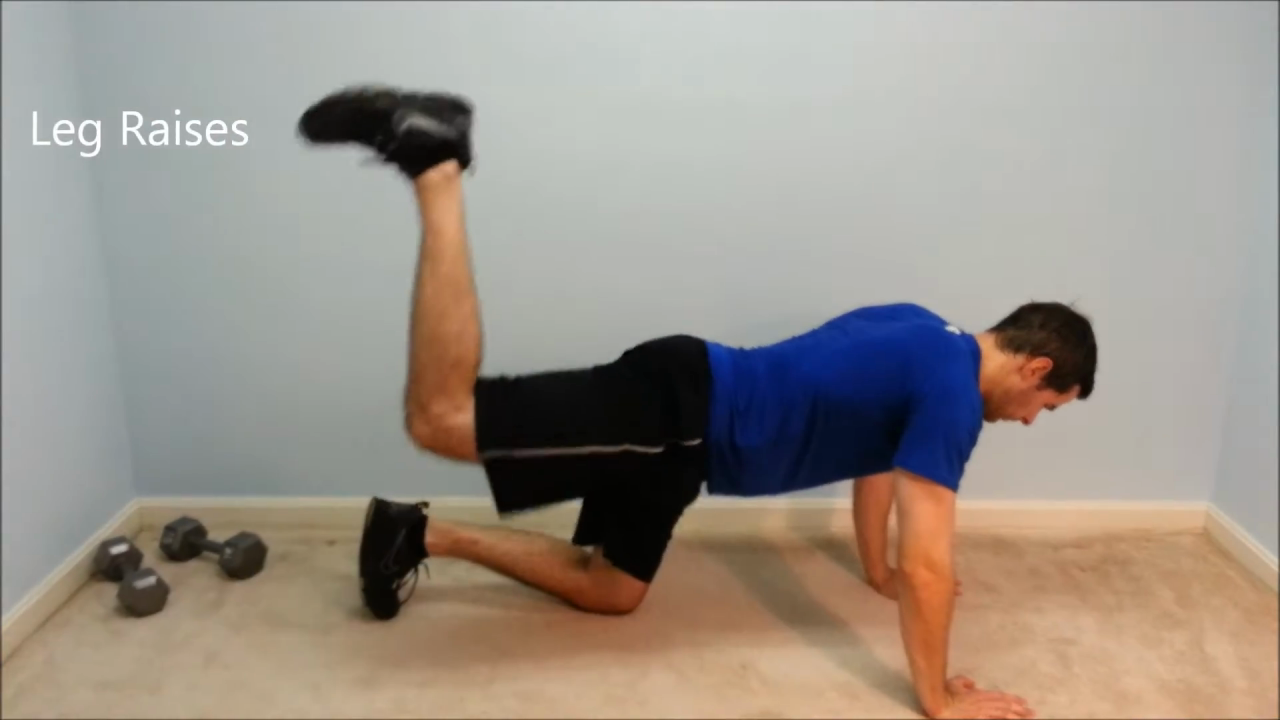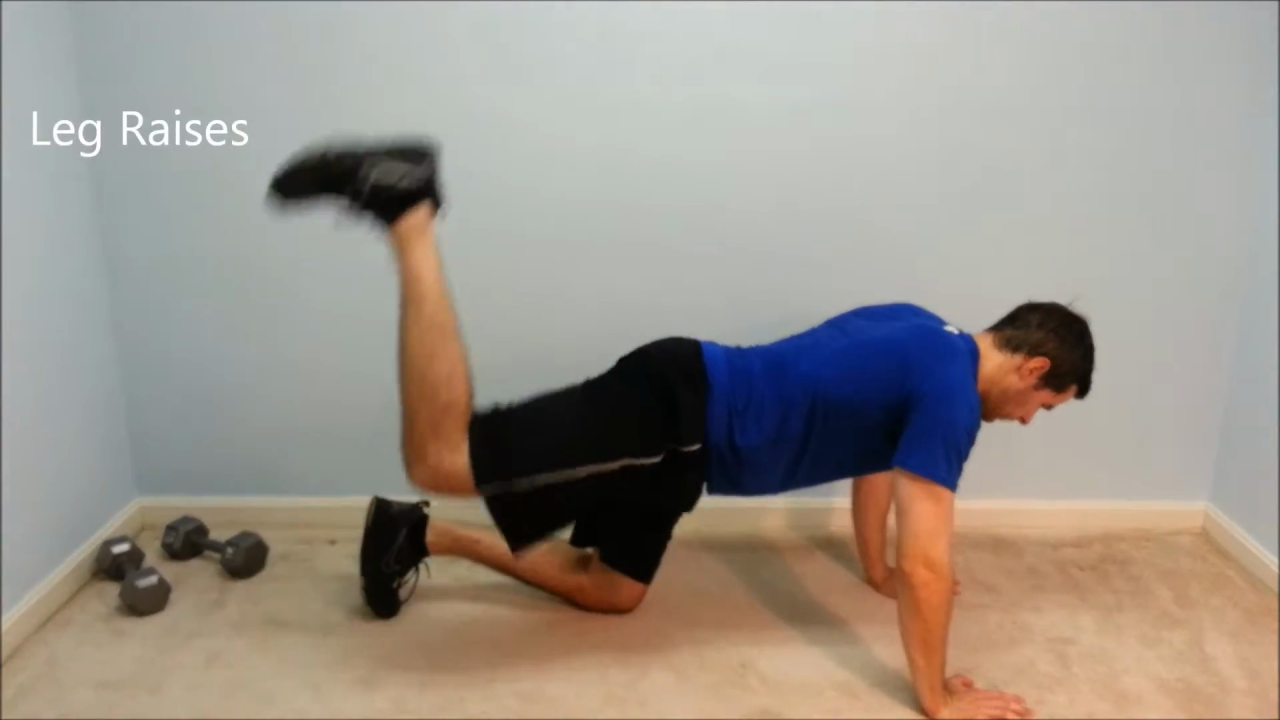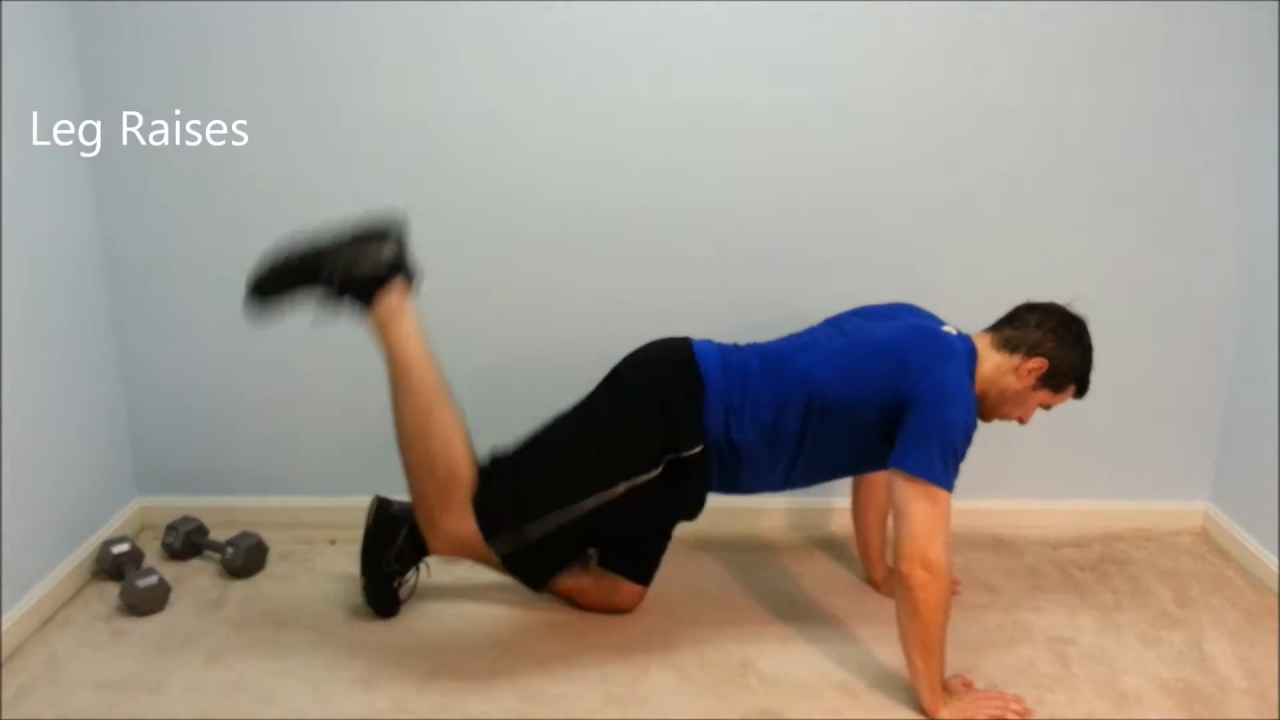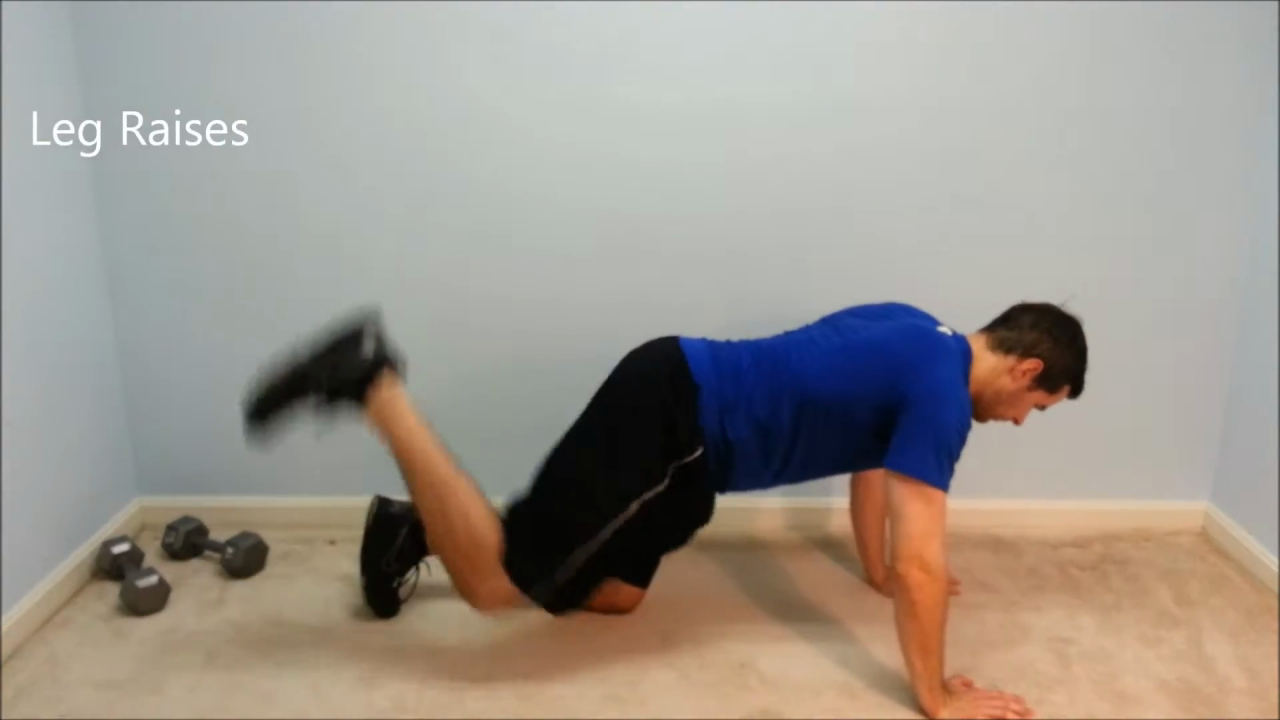
dt=0.1s
person 1, frame 1
left shoulder: (924, 338)
right shoulder: (952, 391)
left elbow: (873, 461)
right elbow: (926, 565)
left wrist: (878, 568)
left hip: (675, 421)
right hip: (669, 407)
left knee: (610, 591)
right knee: (441, 419)
left ankle: (427, 534)
right ankle: (438, 164)
person 1, frame 2
left shoulder: (922, 340)
right shoulder: (954, 394)
left elbow: (877, 456)
right elbow: (926, 565)
left wrist: (876, 568)
left hip: (679, 406)
right hip: (670, 416)
left knee: (608, 589)
right knee: (439, 458)
left ankle: (421, 535)
right ankle: (409, 211)
person 1, frame 3
left shoulder: (921, 335)
right shoulder: (948, 388)
left elbow: (870, 459)
right elbow: (922, 566)
left wrist: (876, 564)
left hip: (676, 400)
right hip: (665, 416)
left knee: (610, 591)
right knee: (468, 527)
left ankle: (413, 531)
right ankle: (386, 284)
person 1, frame 4
left shoulder: (919, 337)
right shoulder: (944, 395)
left elbow: (871, 458)
right elbow: (920, 568)
left wrist: (877, 565)
left hip: (677, 395)
right hip: (667, 421)
left knee: (612, 591)
right knee: (491, 579)
left ankle: (418, 528)
right ankle: (375, 380)
